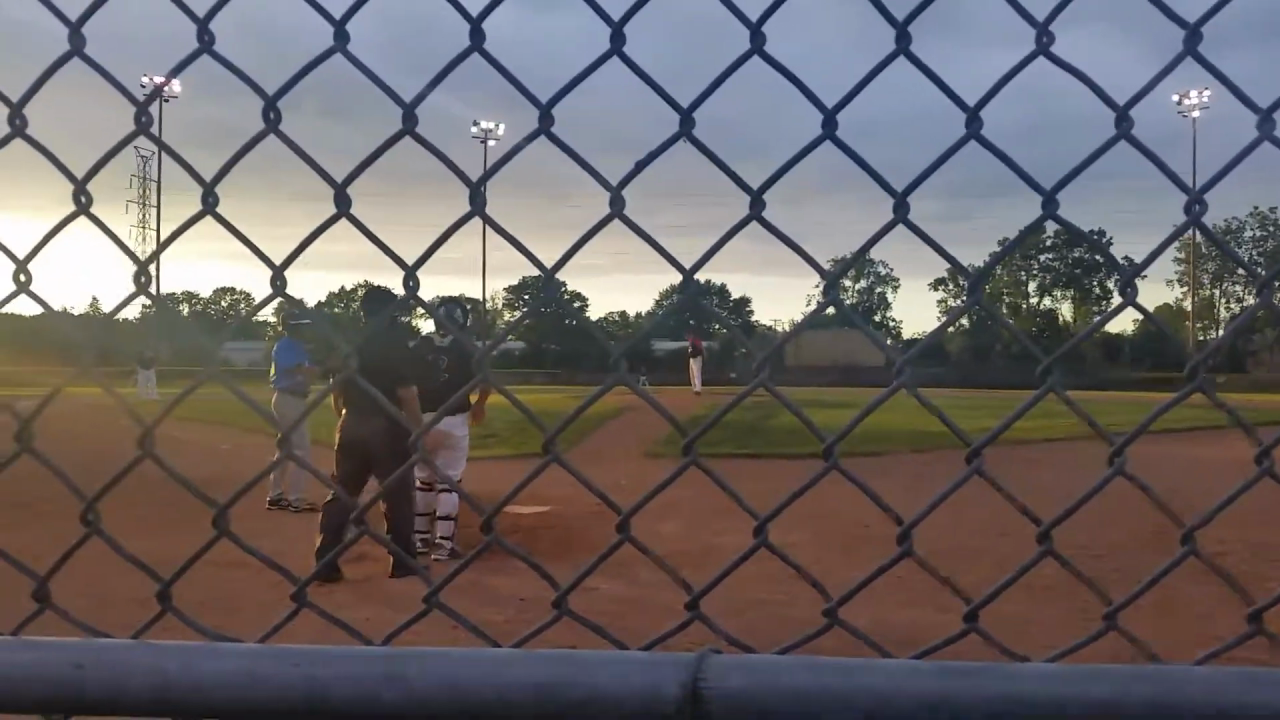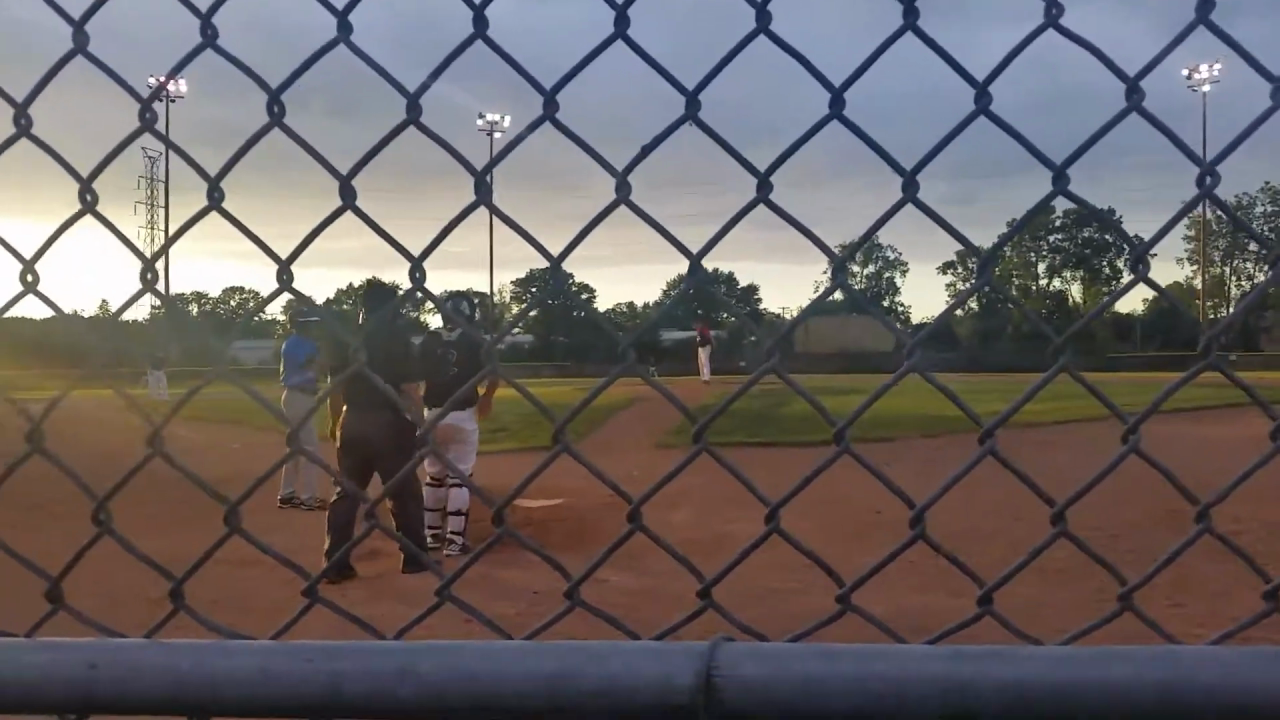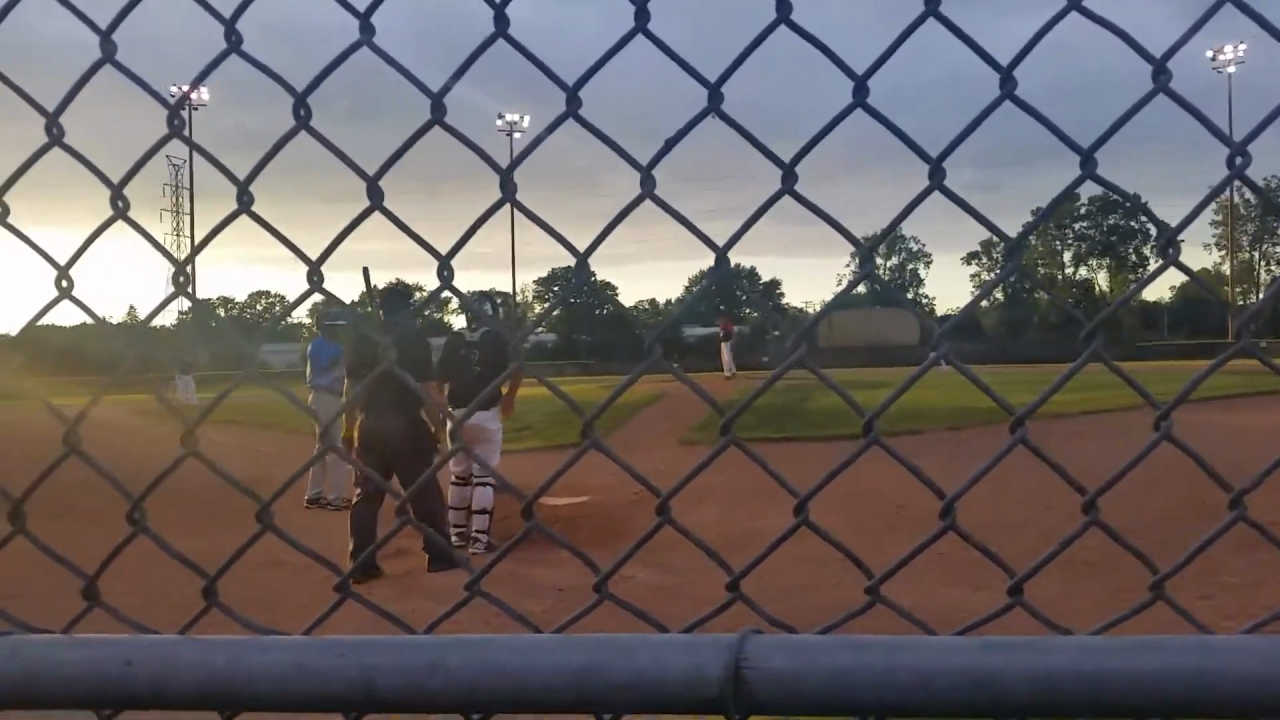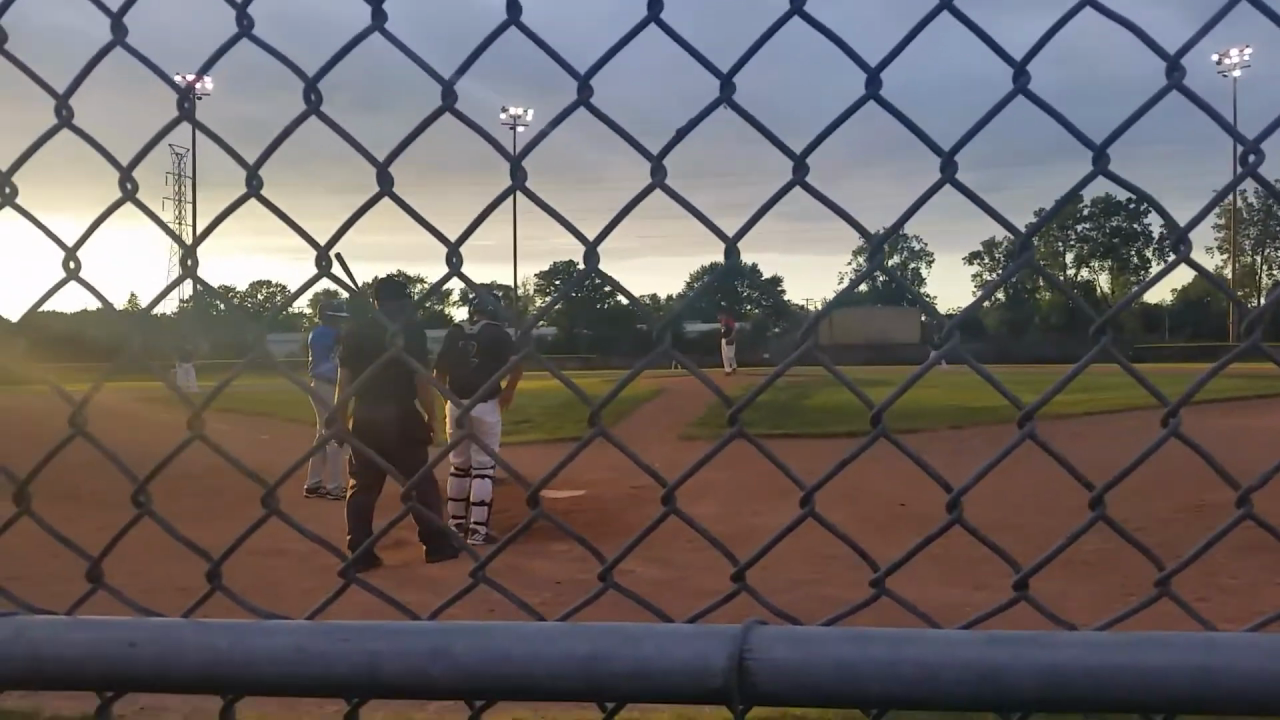
dt=0.1s
person 1, frame 1
right shoulder: (395, 343)
left elbow: (337, 389)
right elbow: (406, 393)
right wrist: (419, 429)
left hip: (351, 425)
right hip: (386, 427)
left knee: (341, 496)
right knee: (398, 497)
left ankle: (325, 564)
right ankle: (403, 561)
person 1, frame 2
left shoulder: (345, 339)
right shoulder: (396, 339)
left elbow: (335, 386)
right elbow: (408, 390)
left wrist: (335, 422)
right wrist: (419, 426)
left hip: (352, 423)
right hip: (388, 424)
left knee: (346, 494)
right knee: (404, 493)
left ankle: (336, 563)
right ankle: (414, 557)
person 1, frame 3
left shoulder: (362, 341)
right shoulder: (415, 339)
left elbow: (350, 390)
right elbow: (427, 390)
left wrist: (348, 427)
right wrist: (436, 427)
left hip: (369, 425)
right hip: (406, 425)
left knee: (366, 495)
right knee: (425, 493)
left ankle: (362, 563)
right ankle: (439, 555)
person 1, frame 4
left shoulder: (355, 331)
right shoulder: (411, 329)
left elbow: (344, 379)
right elbow: (422, 380)
left wrist: (341, 417)
right wrist: (430, 416)
left hip: (363, 415)
right hip: (400, 415)
left knee: (362, 485)
right knee: (420, 483)
left ankle: (360, 553)
right ankle: (437, 545)
person 2, frame 1
left shoulder: (421, 345)
right shoulder: (464, 348)
right elbow: (484, 382)
right wrist: (479, 404)
left hip: (423, 420)
right hip: (454, 421)
left knee: (424, 480)
right knee: (449, 482)
left ankle: (421, 539)
right ankle: (443, 544)
person 2, frame 2
left shoulder: (430, 340)
right shoulder: (473, 341)
right elbow: (493, 374)
left wrist: (420, 403)
right wrist: (486, 398)
left hip: (433, 415)
right hip: (462, 416)
left knee: (434, 476)
right knee: (460, 477)
left ankle: (433, 534)
right ankle: (455, 539)
person 2, frame 3
left shoulder: (453, 340)
right shoulder: (496, 339)
left elbow: (438, 381)
right elbow: (517, 370)
left wrist: (448, 404)
right wrist: (509, 397)
left hip: (456, 414)
right hip: (486, 415)
left knee: (459, 474)
right knee: (484, 476)
left ankle: (457, 533)
right ankle: (480, 537)
person 2, frame 4
left shoulder: (454, 332)
right shoulder: (497, 333)
left elbow: (438, 374)
right elbow: (516, 362)
right wrist: (508, 391)
left hip: (455, 407)
right hip: (485, 407)
left knee: (458, 466)
right knee: (483, 467)
left ankle: (456, 523)
right ankle: (478, 529)
person 3, frame 1
left shoulder: (296, 346)
right shoulder: (284, 347)
left elbow: (306, 371)
right elbow: (304, 372)
left hip: (294, 400)
right hip: (288, 401)
left knee: (286, 448)
right knee: (300, 448)
left ankle: (276, 496)
right ankle: (297, 499)
person 3, frame 2
left shoulder: (305, 343)
right shoulder: (294, 344)
left elbow: (316, 366)
right elbow: (315, 365)
left hip: (303, 397)
right hip: (298, 398)
left knee: (298, 446)
right knee: (309, 445)
left ankle: (287, 494)
right ankle: (308, 498)
person 3, frame 3
left shoulder: (329, 345)
right shoulder: (320, 345)
right elbow: (343, 359)
left hip: (329, 399)
right hip: (324, 399)
left knee: (324, 447)
right knee: (335, 447)
left ankle: (314, 495)
right ankle: (335, 497)
person 3, frame 4
left shoulder: (328, 334)
right shoulder: (320, 333)
left hip: (328, 388)
right hip: (324, 389)
left knee: (324, 436)
right knee: (335, 437)
left ankle: (313, 484)
right ankle: (334, 487)
